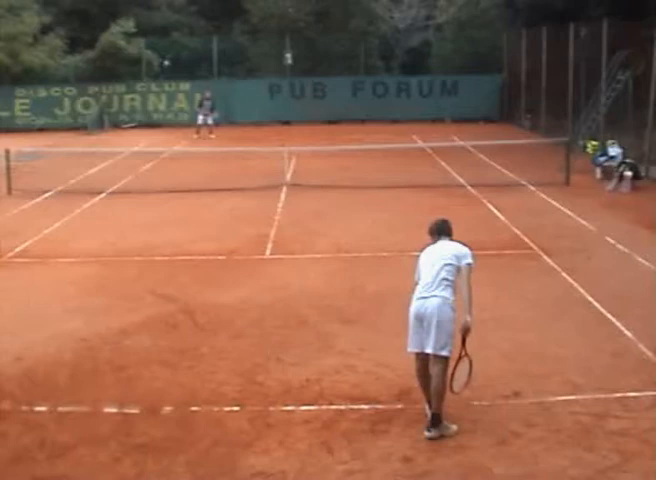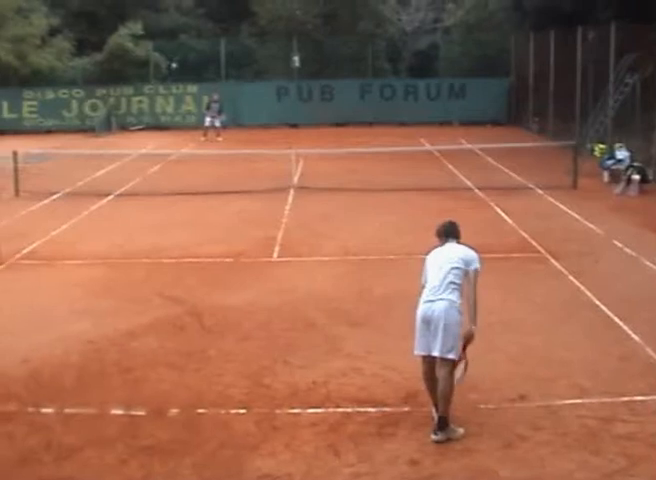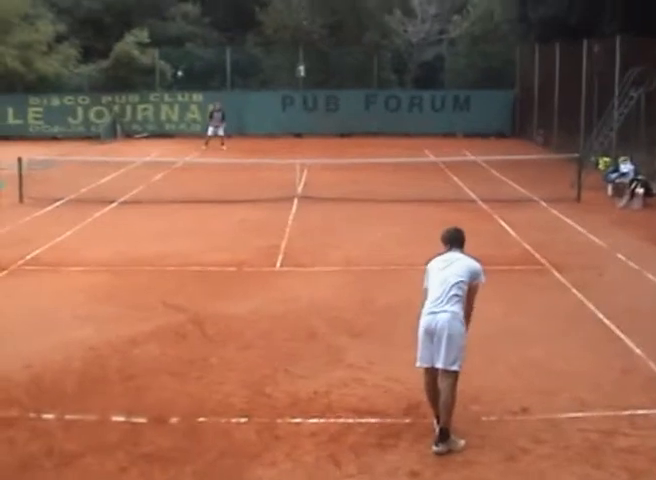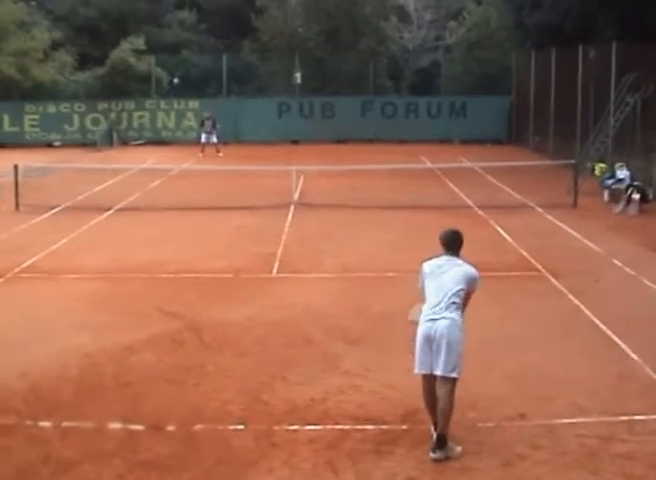
dt=0.3s
person 1, frame 1
left shoulder: (426, 252)
right shoulder: (462, 251)
right elbow: (465, 283)
right wrist: (468, 316)
left hip: (418, 303)
right hip: (440, 304)
left knee: (421, 359)
right knee: (439, 363)
left ankle: (430, 406)
right ankle: (435, 424)
person 1, frame 2
left shoulder: (433, 254)
right shoulder: (469, 254)
right elbow: (471, 290)
right wrist: (472, 324)
left hip: (425, 306)
right hip: (447, 308)
left knee: (428, 362)
right knee: (445, 366)
left ankle: (437, 409)
right ankle: (442, 427)
person 1, frame 3
left shoulder: (433, 264)
right shoulder: (473, 267)
right elbow: (469, 305)
right wrist: (464, 329)
left hip: (428, 317)
right hip: (451, 319)
left knee: (430, 374)
right knee: (448, 378)
left ankle: (439, 421)
right ankle: (443, 438)
person 1, frame 4
left shoulder: (427, 266)
right shoulder: (470, 272)
left hip: (426, 324)
right hip: (449, 326)
left knee: (428, 380)
right knee: (446, 385)
left ankle: (436, 427)
right ankle: (440, 445)
